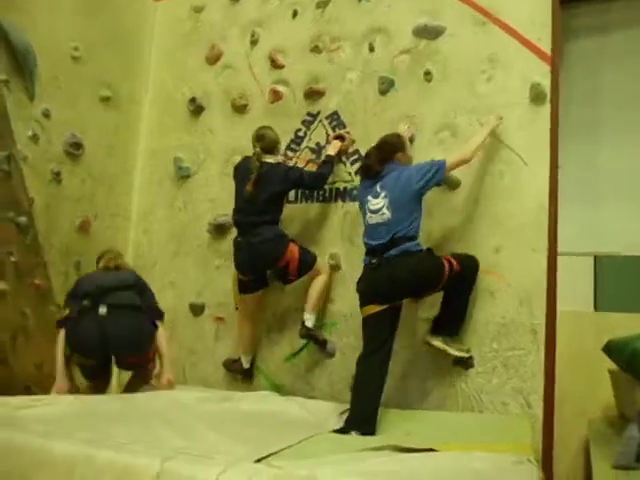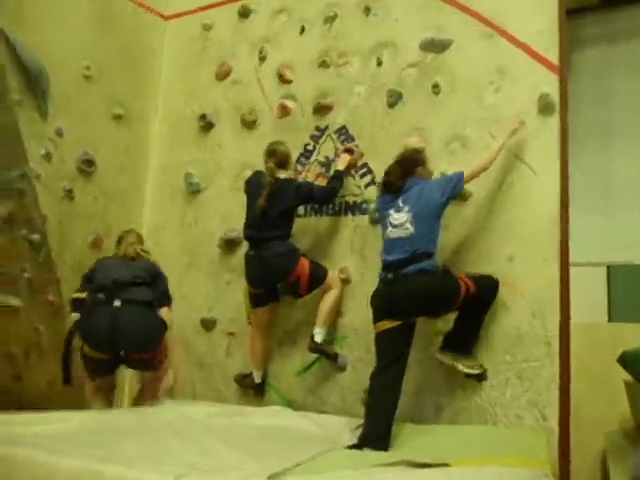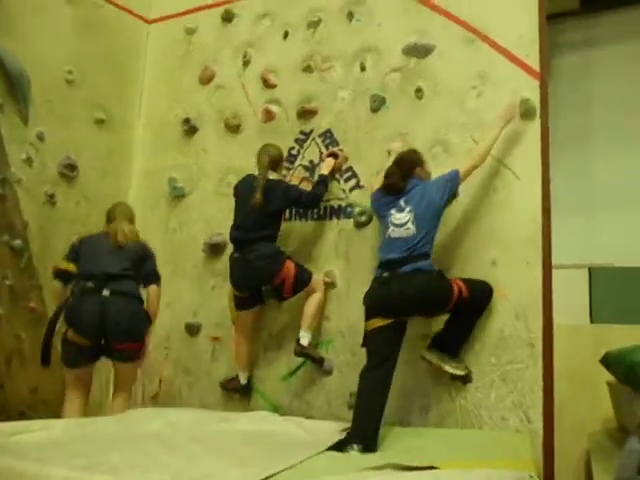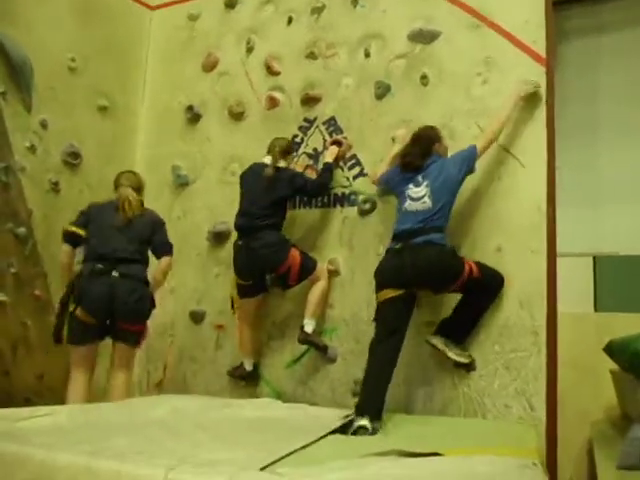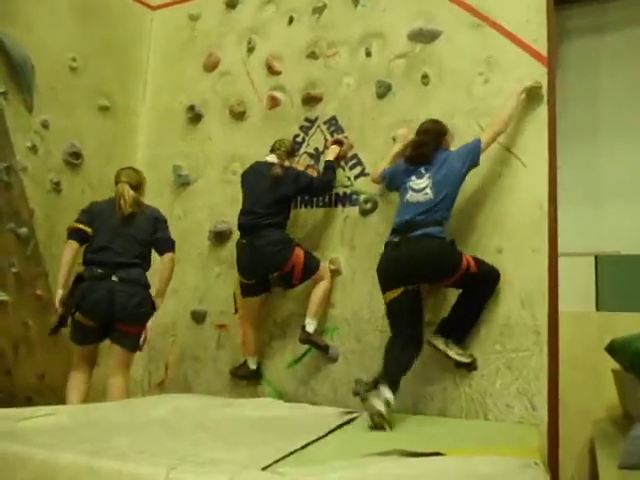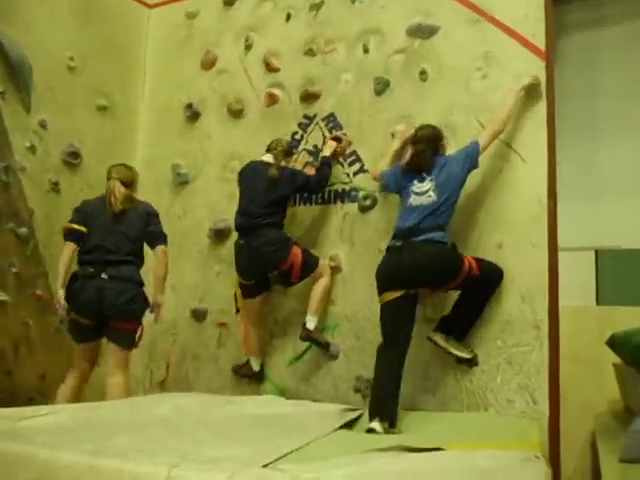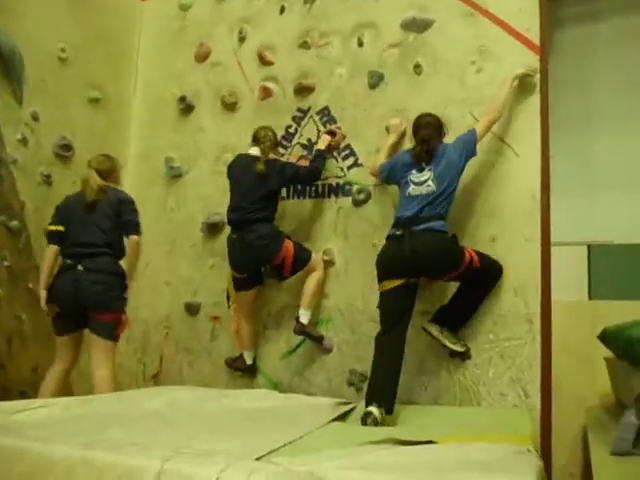
dt=0.2s
person 1, frame 1
left shoulder: (367, 183)
right shoulder: (411, 175)
right elbow: (465, 156)
left wrist: (398, 139)
right wrist: (488, 128)
left hip: (373, 277)
right hip: (408, 268)
left knee: (373, 353)
right knee: (467, 265)
left ankle: (358, 426)
right ankle: (444, 333)
person 1, frame 2
left shoulder: (387, 197)
right shoulder: (432, 190)
right elbow: (482, 166)
left wrist: (409, 154)
right wrist: (509, 134)
left hip: (388, 293)
right hip: (425, 285)
left knee: (387, 369)
right knee: (487, 286)
left ankle: (372, 442)
right ankle: (456, 350)
person 1, frame 3
left shoulder: (384, 199)
right shoulder: (433, 191)
right elbow: (476, 160)
left wrist: (397, 158)
right wrist: (503, 123)
left hip: (382, 291)
right hip: (420, 286)
left knee: (377, 368)
right knee: (481, 292)
left ankle: (358, 442)
right ankle: (443, 350)
person 1, frame 4
left shoulder: (402, 175)
right shoulder: (450, 167)
left elbow: (377, 177)
right elbow: (492, 135)
left wrist: (399, 147)
right wrist: (517, 99)
left hip: (393, 264)
right hip: (430, 259)
left knee: (385, 341)
right knee: (491, 280)
left ankle: (365, 416)
right ankle: (449, 336)
person 1, frame 5
left shoulder: (405, 168)
right shoulder: (455, 160)
left elbow: (376, 176)
right elbow: (497, 128)
left wrist: (400, 146)
right wrist: (520, 94)
left hip: (391, 257)
right hip: (428, 251)
left knee: (405, 336)
right knee: (487, 276)
left ankle: (383, 388)
right ankle: (448, 335)
person 1, frame 6
left shoulder: (403, 172)
right shoulder: (455, 163)
left elbow: (376, 175)
right elbow: (495, 128)
left wrist: (398, 144)
right wrist: (520, 91)
left hip: (393, 262)
right hip: (431, 256)
left knee: (393, 343)
right knee: (490, 275)
left ankle: (381, 418)
right ankle: (449, 333)
person 1, frame 7
left shoulder: (403, 160)
right shoulder: (454, 152)
left elbow: (375, 169)
right elbow: (492, 116)
left wrist: (392, 137)
right wrist: (513, 80)
left hip: (394, 251)
right hip: (432, 246)
left knee: (391, 331)
right knee: (489, 270)
left ankle: (377, 405)
right ankle: (444, 324)
person 2, frame 1
left shoulder: (242, 167)
right shoulder: (283, 172)
right elbow: (317, 179)
right wrist: (332, 152)
left hip: (243, 247)
right hip: (271, 242)
left knee: (247, 312)
right knee: (321, 270)
left ankle: (245, 364)
right ankle: (308, 325)
person 2, frame 2
left shoulder: (253, 181)
right shoulder: (294, 188)
right elbow: (327, 193)
right wrist: (341, 167)
left hip: (255, 261)
right hip: (282, 256)
left knee: (258, 325)
right knee: (334, 283)
left ankle: (256, 379)
right ankle: (318, 339)
person 2, frame 3
left shoulder: (243, 184)
right shoulder: (282, 189)
right elbow: (313, 199)
right wrist: (325, 171)
left hip: (239, 263)
right hip: (267, 259)
left knee: (243, 328)
right knee: (317, 287)
left ankle: (242, 381)
right ankle: (303, 343)
person 2, frame 4
left shoulder: (249, 172)
right shoulder: (288, 176)
right elbow: (319, 187)
right wrist: (329, 159)
left hip: (243, 250)
right hip: (271, 246)
left knee: (246, 315)
right knee: (321, 274)
left ankle: (248, 368)
right ankle: (308, 331)
person 2, frame 5
left shoulder: (251, 171)
right shoulder: (291, 175)
right elbow: (324, 185)
right wrist: (331, 158)
left hip: (246, 249)
right hip: (275, 245)
left knee: (248, 315)
right knee: (324, 274)
left ankle: (251, 367)
right ankle: (309, 330)
person 2, frame 6
left shoulder: (247, 170)
right shoulder: (287, 175)
right elbow: (319, 182)
right wrist: (327, 154)
left hip: (244, 249)
right hip: (272, 244)
left knee: (250, 316)
right knee: (324, 271)
left ankle: (254, 367)
right ankle: (310, 327)
person 2, frame 7
left shoulder: (236, 164)
right shoulder: (276, 167)
right elbow: (312, 174)
right wrist: (322, 147)
left hip: (237, 243)
right hip: (265, 238)
left knee: (243, 308)
right knee: (317, 265)
left ankle: (247, 360)
right ankle: (303, 321)
person 3, frame 1
left shoulder: (82, 282)
right shoulder: (135, 279)
left elbow: (64, 328)
right elbow: (157, 323)
left wrist: (61, 377)
right wrist: (165, 369)
left hip: (85, 326)
right hip: (129, 323)
left knee: (97, 387)
right knee: (143, 372)
person 3, frame 2
left shoulder: (99, 266)
right shoulder: (152, 268)
left elbow: (77, 310)
right elbow: (164, 309)
right wrist: (164, 357)
left hip: (97, 319)
right hip: (141, 319)
left knee: (99, 394)
right knee: (151, 388)
person 3, frame 3
left shoulder: (84, 242)
right shoulder: (141, 248)
left elbow: (60, 281)
right elbow: (153, 287)
left wrist: (70, 309)
right wrist: (147, 325)
left hip: (85, 307)
right hip: (126, 309)
left knee: (76, 391)
right knee: (123, 390)
person 3, frame 4
left shoulder: (93, 211)
right shoulder: (152, 219)
left elbow: (67, 248)
right elbow: (166, 260)
left wrist: (71, 288)
right wrist: (149, 293)
left hip: (93, 287)
right hip: (132, 291)
left knee: (80, 370)
right knee: (121, 370)
person 3, frame 5
left shoulder: (94, 209)
right shoulder: (153, 216)
left elbow: (73, 244)
right elbow: (168, 257)
left wrist: (61, 287)
right wrist: (158, 295)
left hip: (93, 290)
right hip: (132, 294)
left knee: (81, 367)
right knee: (118, 373)
person 3, frame 6
left shoulder: (87, 207)
right shoulder: (145, 211)
left elbow: (69, 245)
right elbow: (161, 250)
left wrist: (61, 287)
right wrist: (158, 293)
left hip: (86, 288)
right hip: (125, 291)
left knee: (81, 366)
right knee: (117, 371)
person 3, frame 7
left shoulder: (68, 203)
right shoulder: (121, 199)
left elbow: (53, 246)
right elbow: (134, 239)
left wrist: (43, 286)
right wrist: (129, 276)
left hip: (68, 282)
right hip: (104, 282)
left knee: (62, 361)
right knee: (102, 363)
